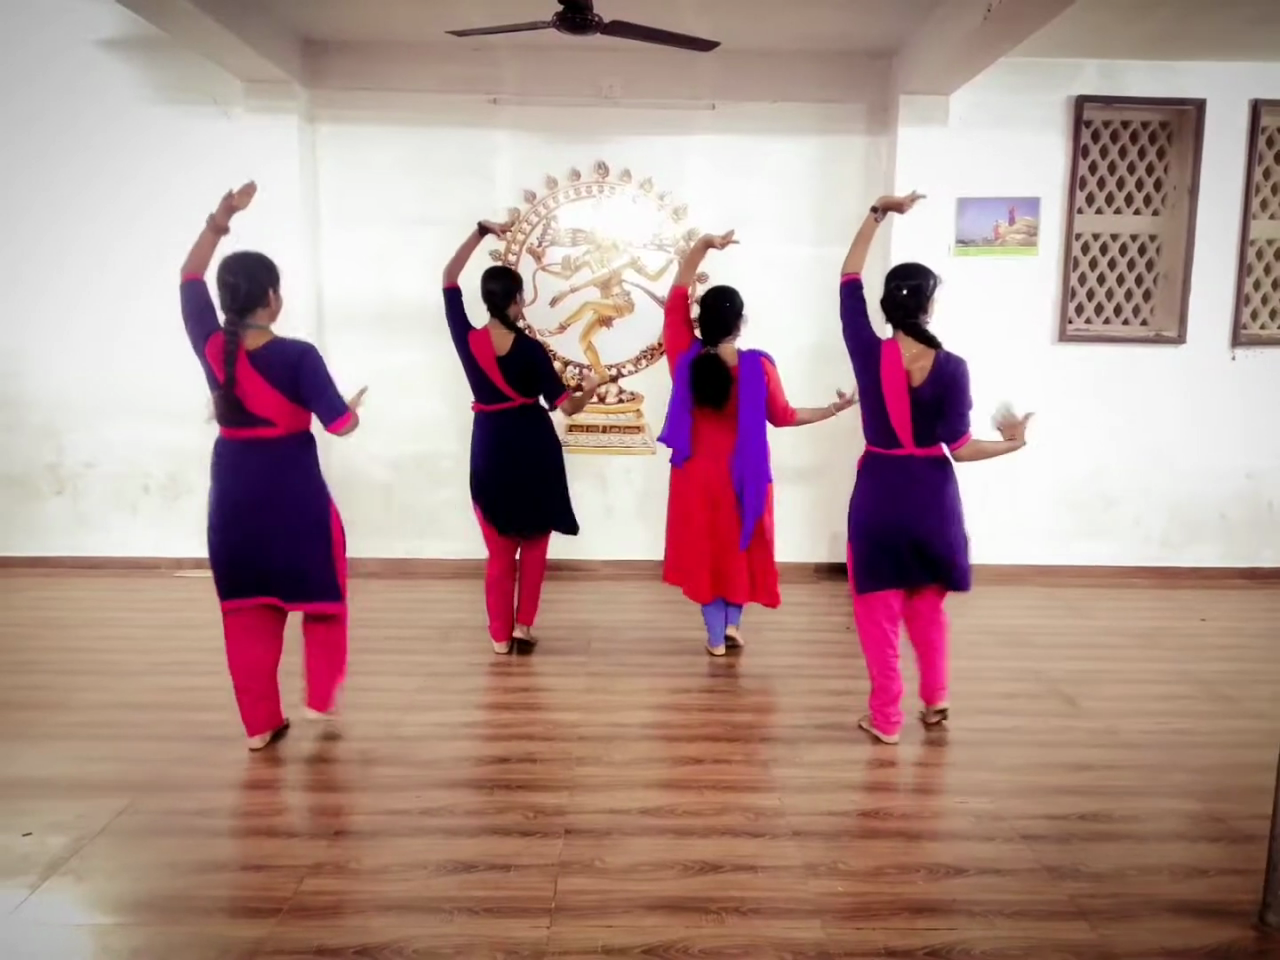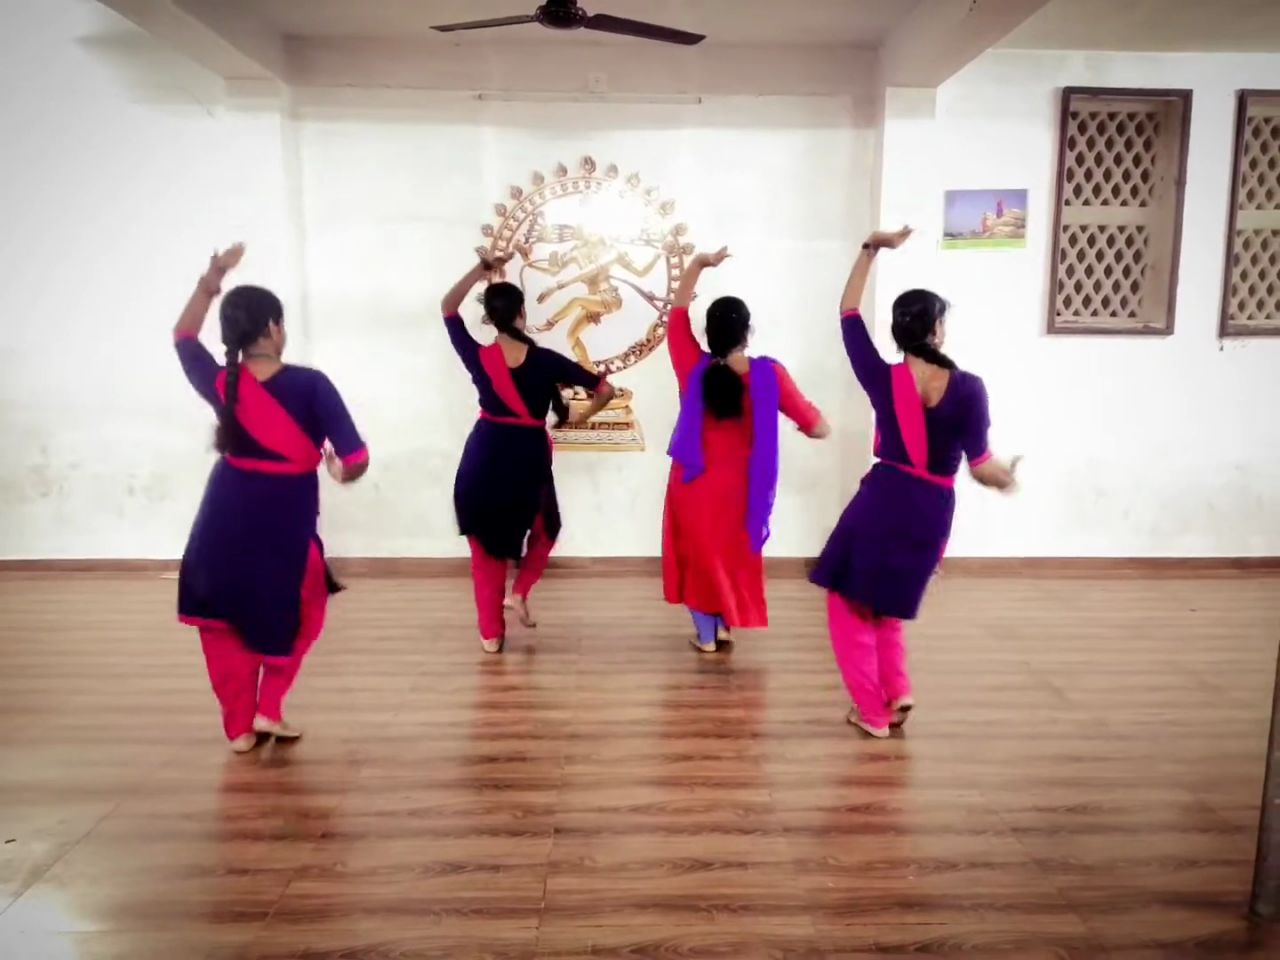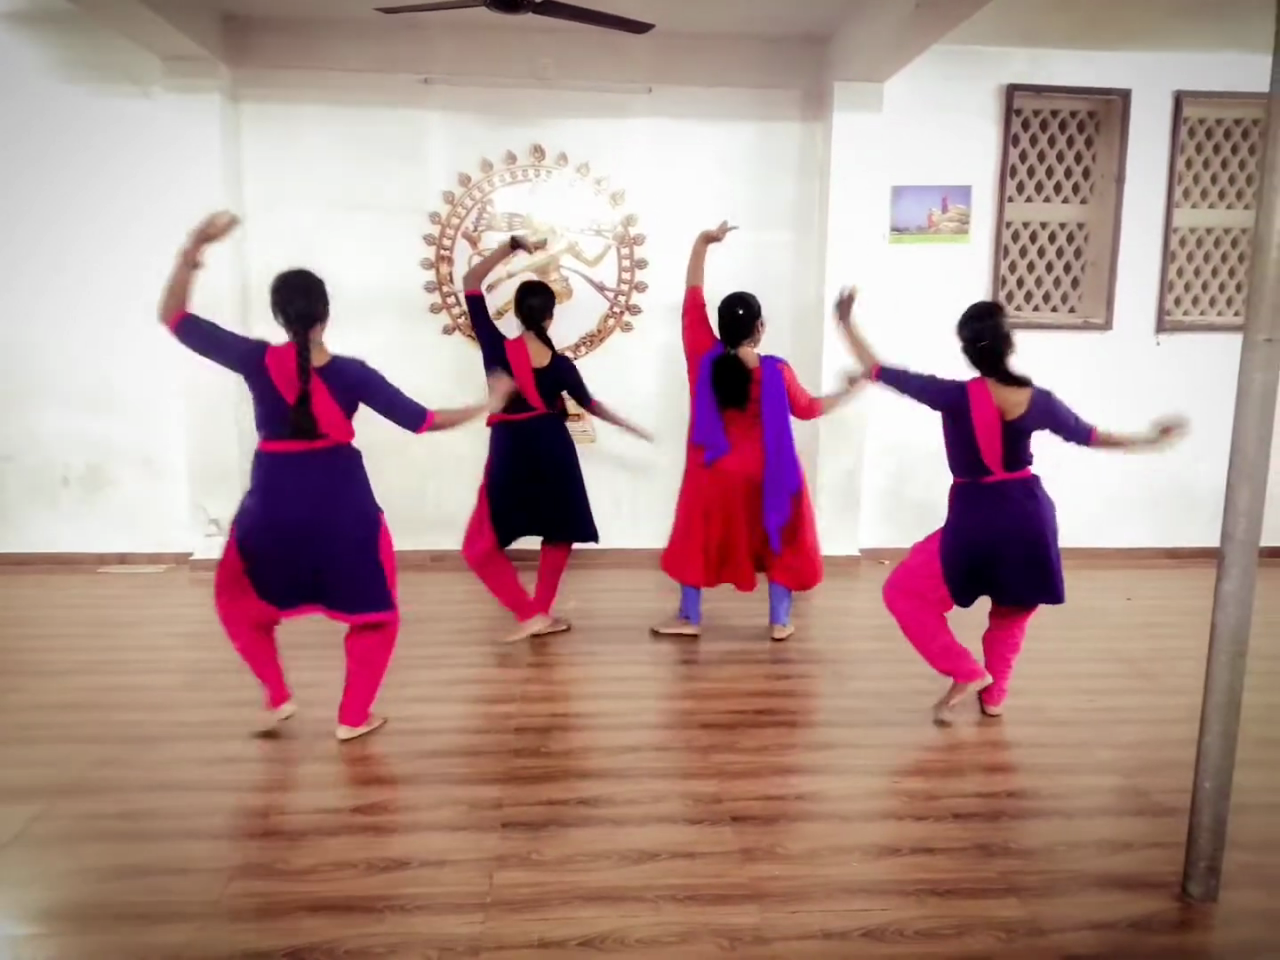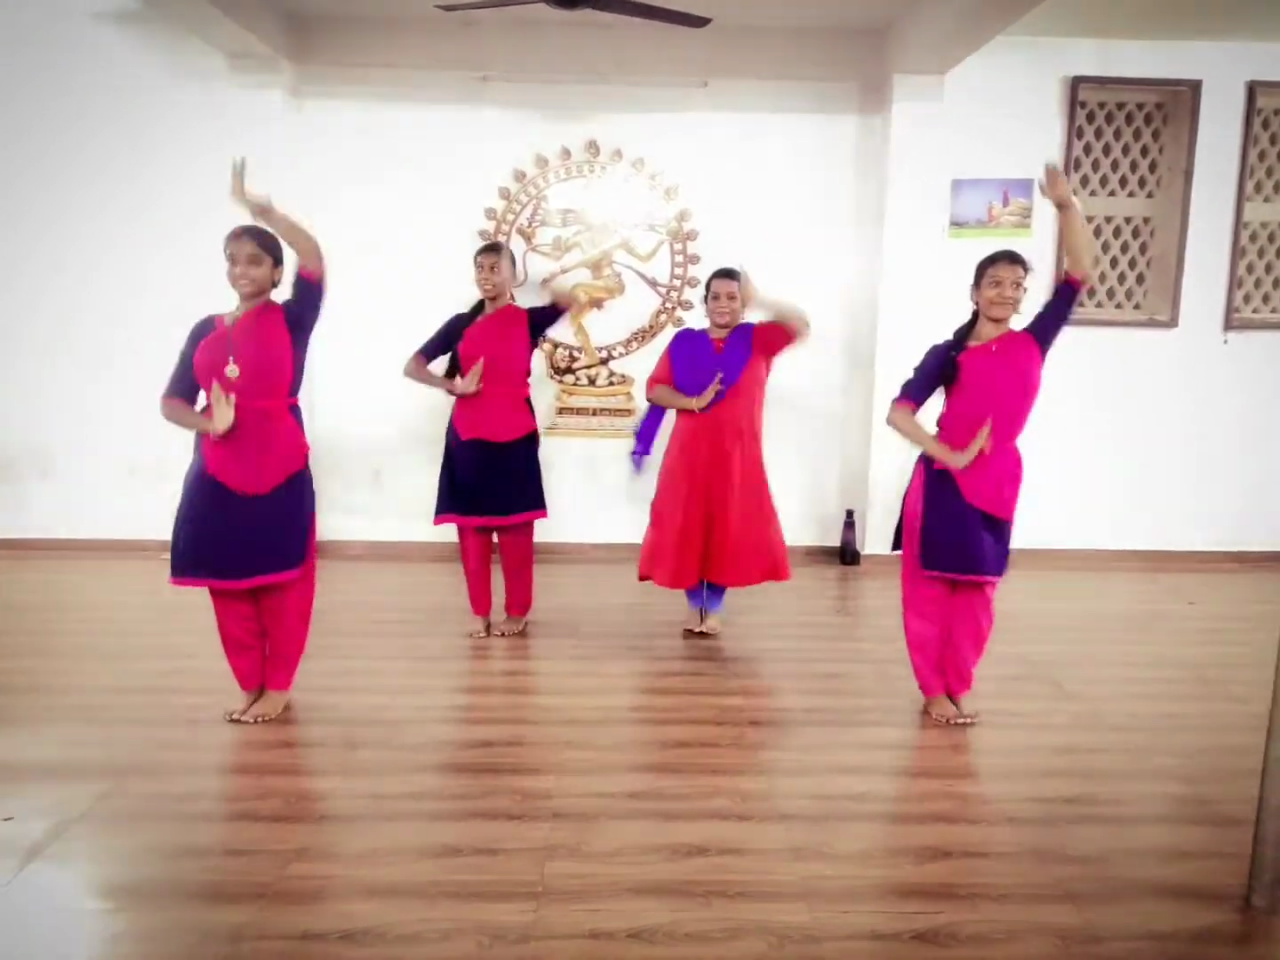
dt=1s
person 1, frame 1
left shoulder: (212, 346)
right shoulder: (297, 356)
left elbow: (191, 278)
right elbow: (341, 424)
left wrist: (221, 217)
right wrist: (351, 405)
left hip: (235, 494)
right hip: (295, 494)
left knee: (248, 609)
right knee: (322, 597)
left ankle: (260, 724)
right ankle: (320, 699)
person 1, frame 2
left shoulder: (220, 384)
right shoulder: (310, 385)
left elbow: (183, 336)
right elbow: (356, 458)
left wrist: (212, 278)
right wrist: (343, 472)
left hip: (222, 523)
right hip: (285, 525)
left knee: (226, 627)
right knee: (297, 616)
left ankle: (241, 726)
right ankle: (270, 707)
person 1, frame 3
left shoulder: (259, 361)
right shoulder: (350, 374)
left elbow: (174, 317)
right elbow: (422, 421)
left wrist: (195, 248)
right wrist: (484, 406)
left hip: (274, 503)
right hip: (342, 500)
left knee: (236, 597)
right knee: (374, 611)
left ankle: (277, 696)
right ankle: (354, 716)
person 1, frame 4
left shoulder: (292, 321)
right shoulder: (206, 334)
left elbow: (312, 257)
right elbow: (170, 402)
left wrist: (257, 206)
right wrist: (206, 424)
left hip: (279, 470)
right hip: (218, 477)
left knee: (283, 578)
right knee: (228, 580)
left ankle: (278, 686)
right ankle: (250, 685)
person 2, frame 1
left shoulder: (868, 352)
right shoulder: (950, 368)
left elbow: (849, 280)
right elbow: (960, 448)
left wrist: (878, 213)
right wrist: (1011, 441)
left hip: (879, 490)
right hip: (932, 493)
left knee: (878, 609)
right knee: (926, 602)
left ankle: (885, 718)
right ankle: (935, 696)
person 2, frame 2
left shoulder: (883, 378)
right shoulder: (968, 388)
left elbow: (849, 314)
right elbow: (979, 467)
left wrist: (871, 248)
right wrist: (1007, 475)
left hip: (881, 504)
right hip: (929, 512)
left knee: (851, 610)
right knee: (883, 603)
left ankle: (874, 712)
right ankle: (896, 691)
person 2, frame 3
left shoulder: (955, 395)
right shoulder: (1036, 401)
left elbow: (878, 371)
right elbow: (1088, 436)
left wrist: (846, 324)
right wrist: (1147, 439)
left hip: (972, 523)
right hip: (1027, 515)
left knee: (903, 592)
right knee: (1012, 612)
left ankle: (966, 673)
right ankle: (993, 693)
person 2, frame 4
left shoulder: (1034, 343)
right shoulder: (947, 355)
left elbow: (1078, 274)
right elbow: (899, 412)
left wrist: (1064, 204)
right wrist: (950, 458)
left hip: (998, 476)
right hip: (943, 479)
left knee: (977, 589)
right knee: (930, 590)
left ankle: (959, 687)
right ankle: (934, 691)
person 3, frame 1
left shoulder: (466, 340)
right shoulder: (530, 349)
left elbow: (449, 278)
right elbow: (565, 405)
left wrist: (480, 231)
right wrist: (590, 390)
left hip: (489, 444)
right hip: (532, 443)
left knee: (500, 545)
right knee: (534, 540)
left ankle: (501, 634)
right ankle: (523, 626)
person 3, frame 2
left shoulder: (477, 357)
right shoulder: (545, 361)
left elbow: (448, 307)
right elbow: (604, 390)
left wrist: (484, 267)
right wrist: (583, 414)
left hip: (483, 456)
right hip: (528, 457)
left knee: (486, 549)
right knee: (544, 531)
left ankle: (490, 633)
right ankle: (520, 594)
person 3, frame 3
left shoulder: (497, 349)
right shoulder: (559, 363)
left elbow: (470, 284)
right elbow: (588, 404)
left wrist: (513, 246)
right wrist: (627, 424)
left hip: (509, 451)
right hip: (553, 448)
left knee: (480, 546)
right knee: (559, 534)
left ankle: (528, 614)
right ankle: (541, 612)
person 3, frame 4
left shoulder: (529, 319)
right shoulder: (461, 325)
left elbow: (566, 303)
right elbow: (412, 366)
left wrist: (516, 282)
right wrist: (453, 386)
left hip: (515, 432)
right hip: (469, 433)
left knee: (515, 526)
right knee: (472, 526)
left ankle: (517, 611)
right ankle: (480, 613)
person 4, frame 1
left shoulder: (684, 358)
right shoulder: (758, 366)
left elbow: (677, 296)
right elbow: (782, 416)
left wrist: (704, 244)
right wrist: (834, 409)
left hip: (696, 473)
right hip: (742, 475)
left knee: (708, 548)
right knee: (741, 545)
left ankle: (715, 638)
right ankle: (732, 624)
person 4, frame 2
left shoulder: (693, 369)
right shoulder: (768, 374)
left elbow: (677, 316)
right elbow: (809, 420)
left wrist: (699, 263)
right wrist: (818, 428)
left hip: (696, 482)
right hip: (742, 484)
left knee: (699, 553)
right knee: (735, 553)
left ankle: (706, 635)
right ankle: (726, 624)
person 4, frame 3
left shoulder: (703, 358)
right shoulder: (776, 372)
left elbow: (693, 300)
right elbow: (808, 408)
left wrist: (703, 243)
right wrist: (845, 392)
left hip: (713, 471)
right hip: (768, 472)
left knee: (699, 538)
right knee: (779, 538)
left ankle: (688, 617)
right ankle: (780, 620)
person 4, frame 4
left shoulder: (758, 338)
right shoulder: (684, 342)
left elbow: (800, 325)
right elbow: (654, 389)
left wrist: (762, 303)
right wrist: (692, 403)
left hip: (738, 454)
right hip: (690, 453)
left knee: (731, 526)
right knee: (686, 525)
left ankle: (713, 608)
right ankle: (694, 605)
